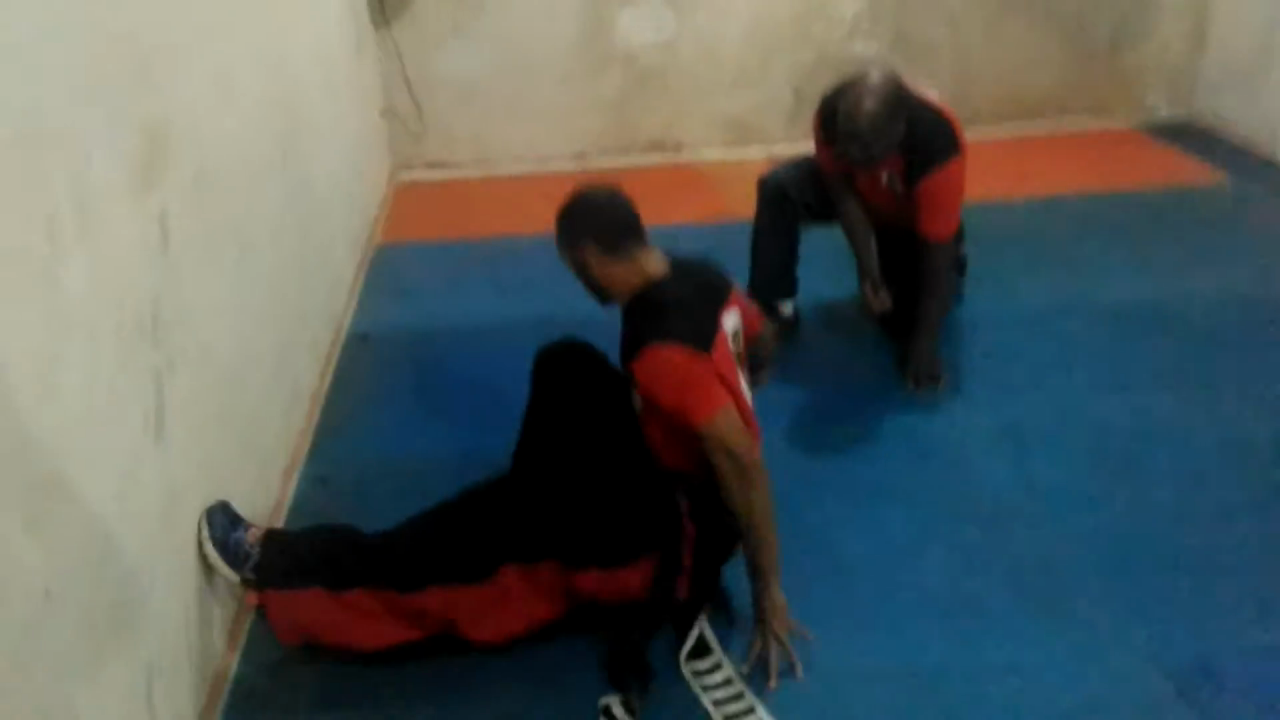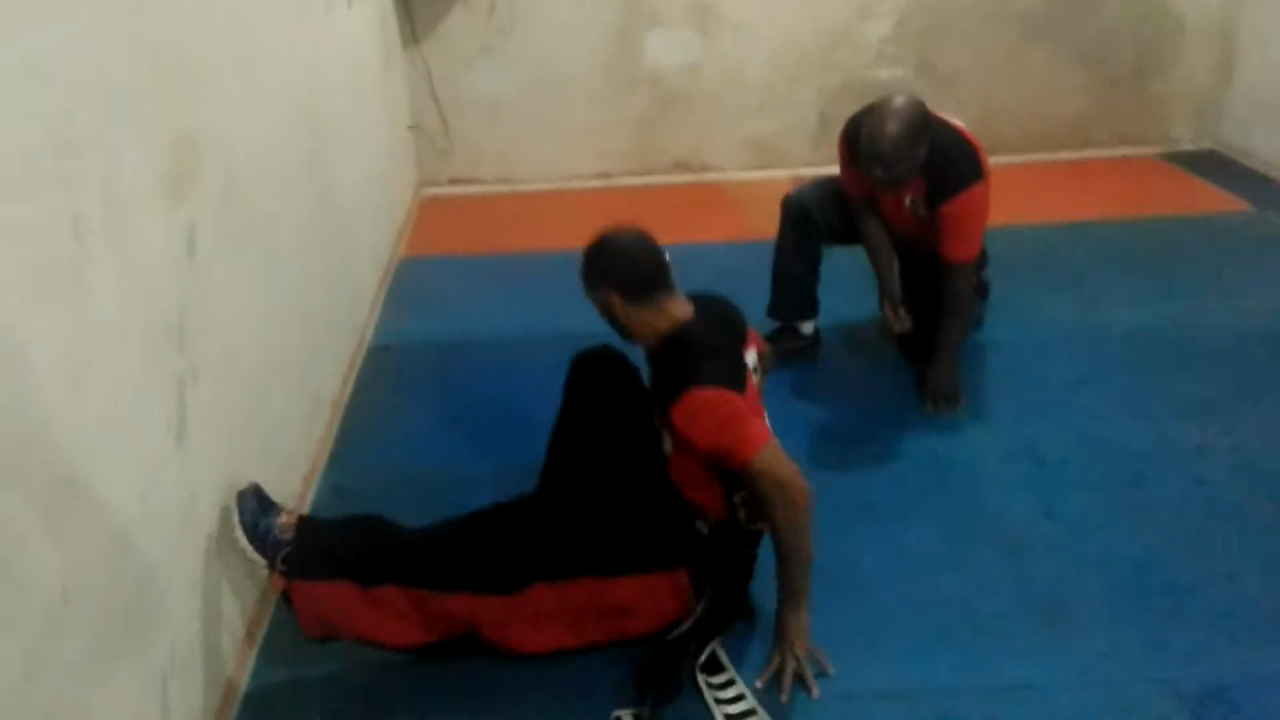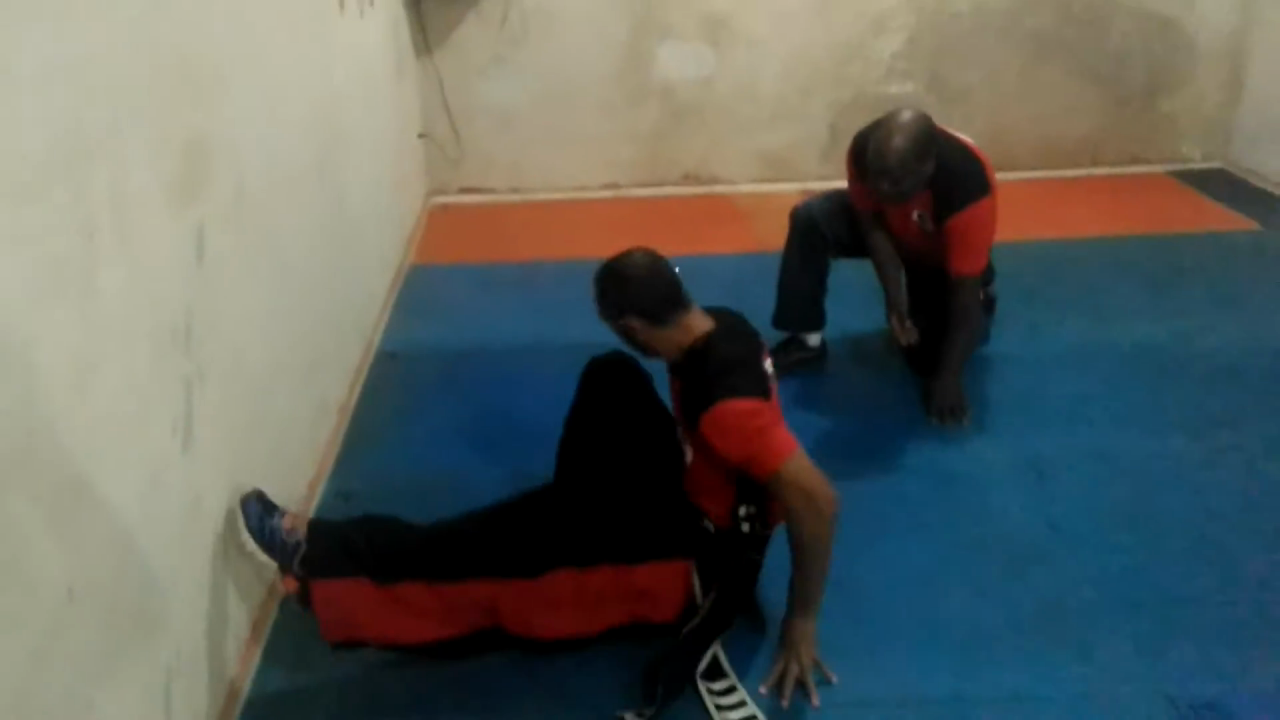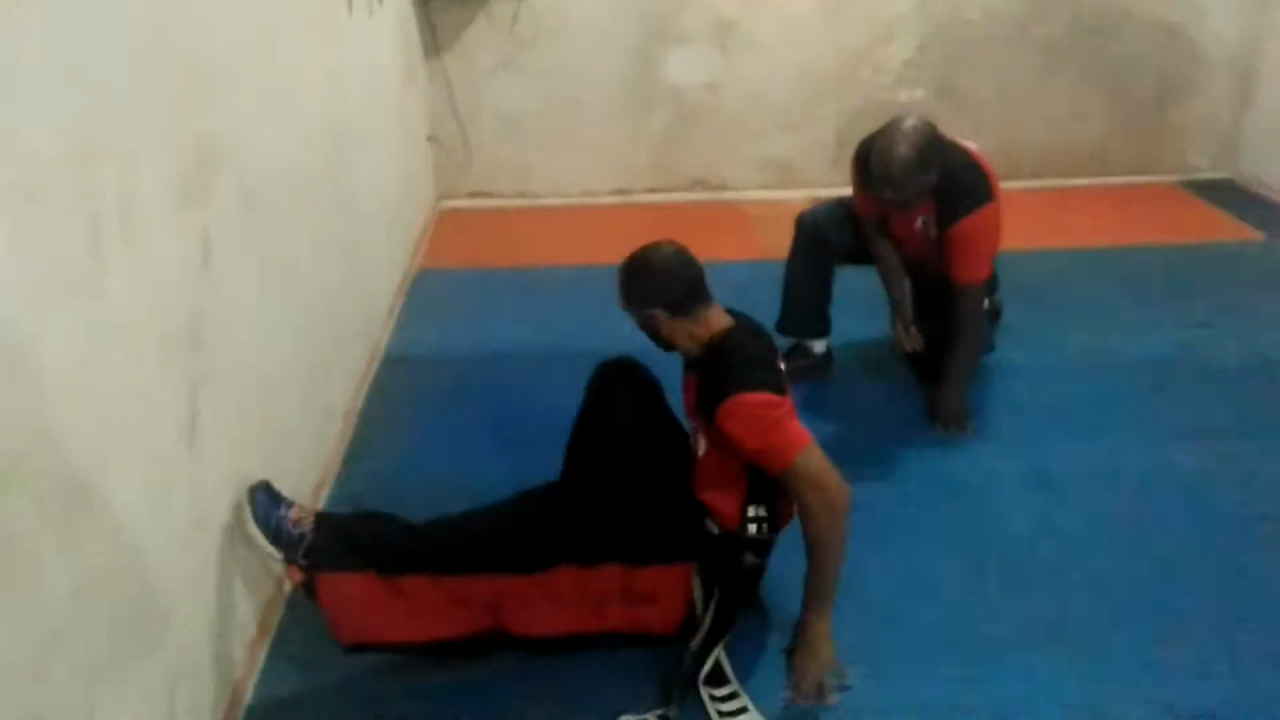
dt=0.1s
person 1, frame 1
left shoulder: (661, 351)
right shoulder: (700, 278)
left elbow: (739, 458)
right elbow: (759, 338)
left wrist: (769, 593)
left hip: (679, 529)
right hip: (663, 466)
left knee: (495, 526)
right knee: (564, 367)
person 1, frame 2
left shoulder: (698, 389)
right shoulder: (712, 313)
left elbow: (790, 490)
left wrist: (794, 614)
left hip: (695, 551)
right hip: (687, 491)
left knee: (521, 546)
right knee: (598, 373)
right ankle: (573, 515)
person 1, frame 3
left shoulder: (725, 403)
right shoulder: (721, 328)
left elbow: (815, 499)
left wrist: (801, 623)
left hip: (704, 559)
right hip: (694, 492)
left knee: (528, 541)
right knee: (610, 377)
right ankle: (587, 514)
person 1, frame 4
left shoulder: (741, 394)
right shoulder: (733, 330)
left elbow: (828, 493)
left wrist: (817, 622)
left hip: (705, 562)
right hip: (698, 494)
left knee: (536, 539)
right knee: (618, 383)
right ankle: (591, 518)
person 2, frame 1
left shoulder: (937, 151)
right shoulder: (835, 113)
left elbow: (937, 256)
right elbow: (841, 190)
left wrist: (926, 343)
right wrist: (867, 269)
left hip: (912, 219)
right hip: (858, 186)
left knee: (904, 322)
right knee: (779, 187)
left ankle: (951, 271)
right ankle: (777, 307)
person 2, frame 2
left shoulder: (961, 176)
right shoulder: (858, 135)
left elbow: (959, 278)
right elbow: (864, 210)
left wrist: (945, 364)
right wrist: (888, 288)
left hip: (935, 242)
right hip: (880, 209)
left knee: (924, 344)
right knee: (802, 207)
left ankle: (973, 295)
right ankle: (799, 327)
person 2, frame 3
left shoulder: (968, 190)
right shoulder: (866, 150)
left elbow: (965, 292)
right elbow: (871, 224)
left wrist: (950, 379)
right wrist: (895, 301)
left hip: (942, 257)
right hip: (890, 223)
left knee: (930, 357)
right knee: (810, 219)
left ankle: (980, 308)
right ankle: (806, 339)
person 2, frame 4
left shoulder: (971, 199)
right shoulder: (871, 159)
left elbow: (969, 299)
right elbow: (876, 232)
left wrist: (954, 386)
right wrist: (900, 308)
left hip: (947, 265)
right hip: (896, 231)
left knee: (934, 364)
right knee: (816, 226)
left ankle: (985, 314)
right ankle: (812, 345)
